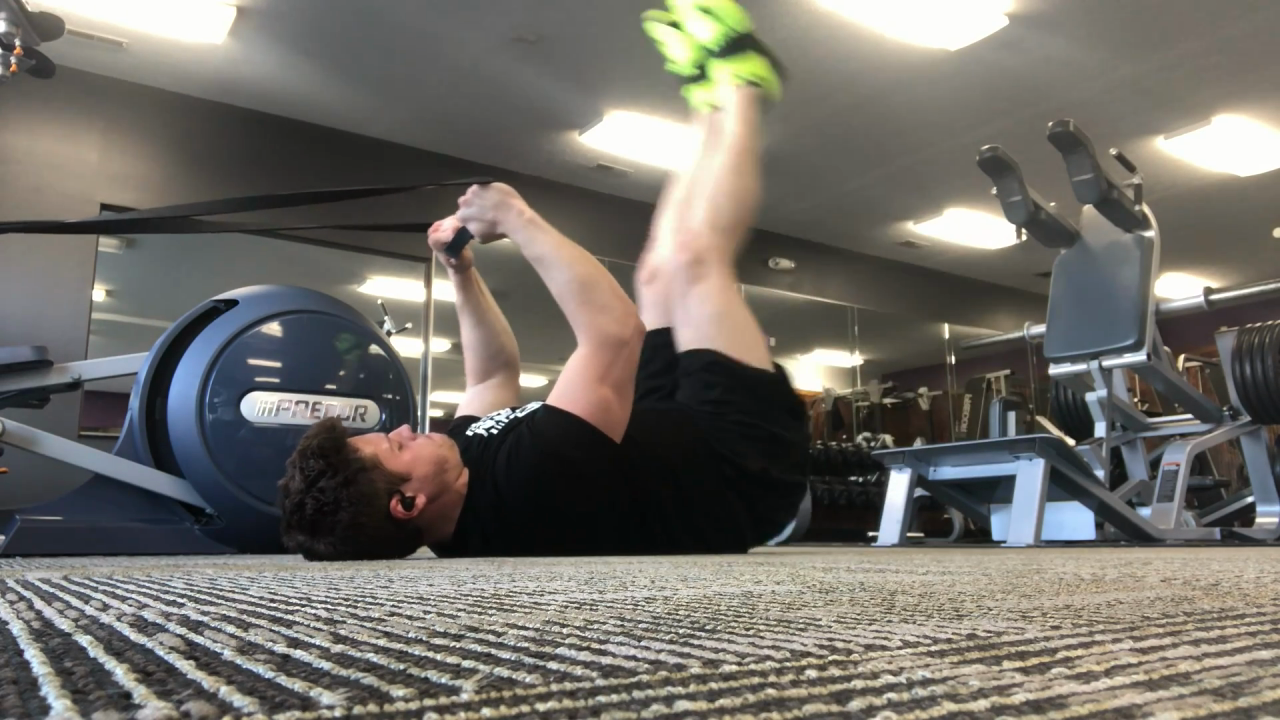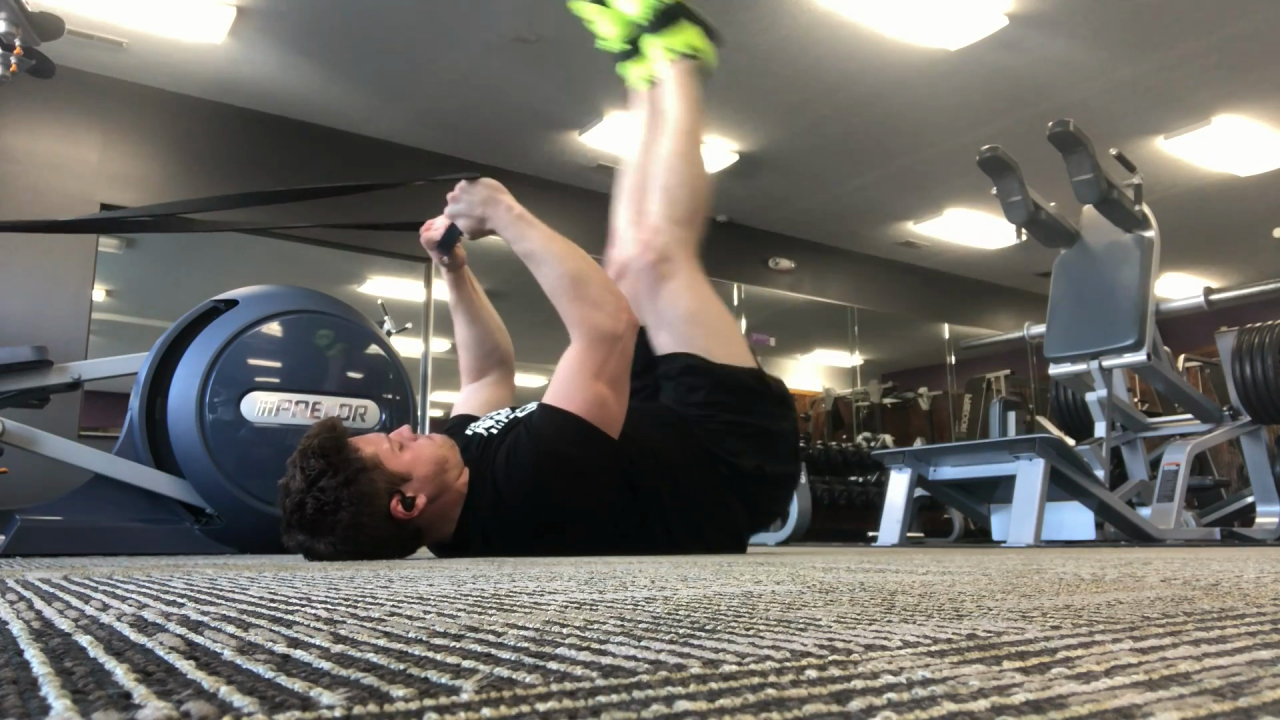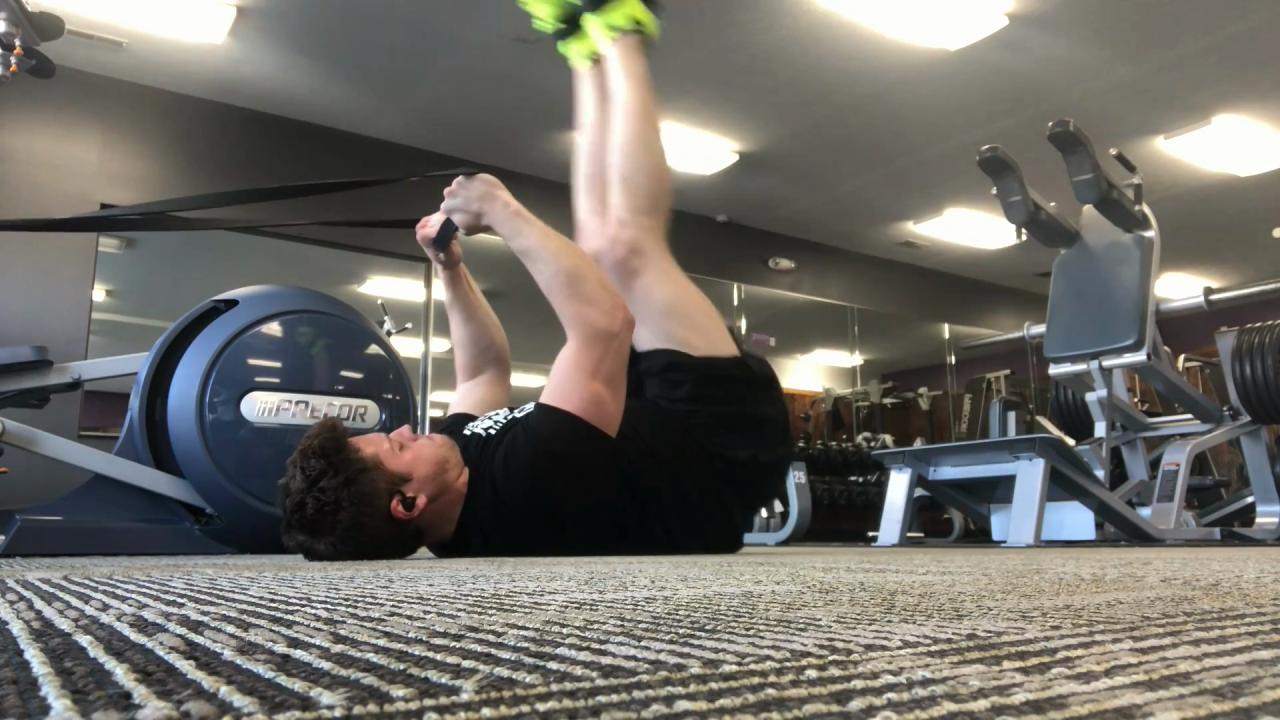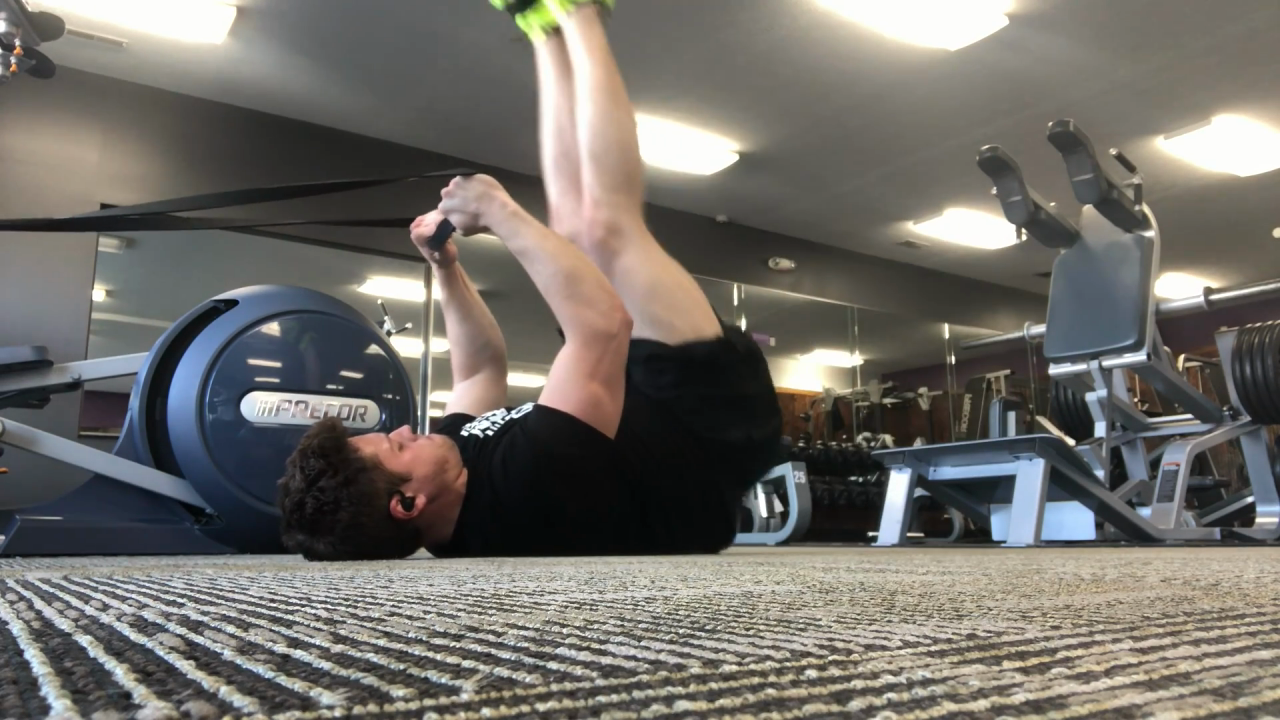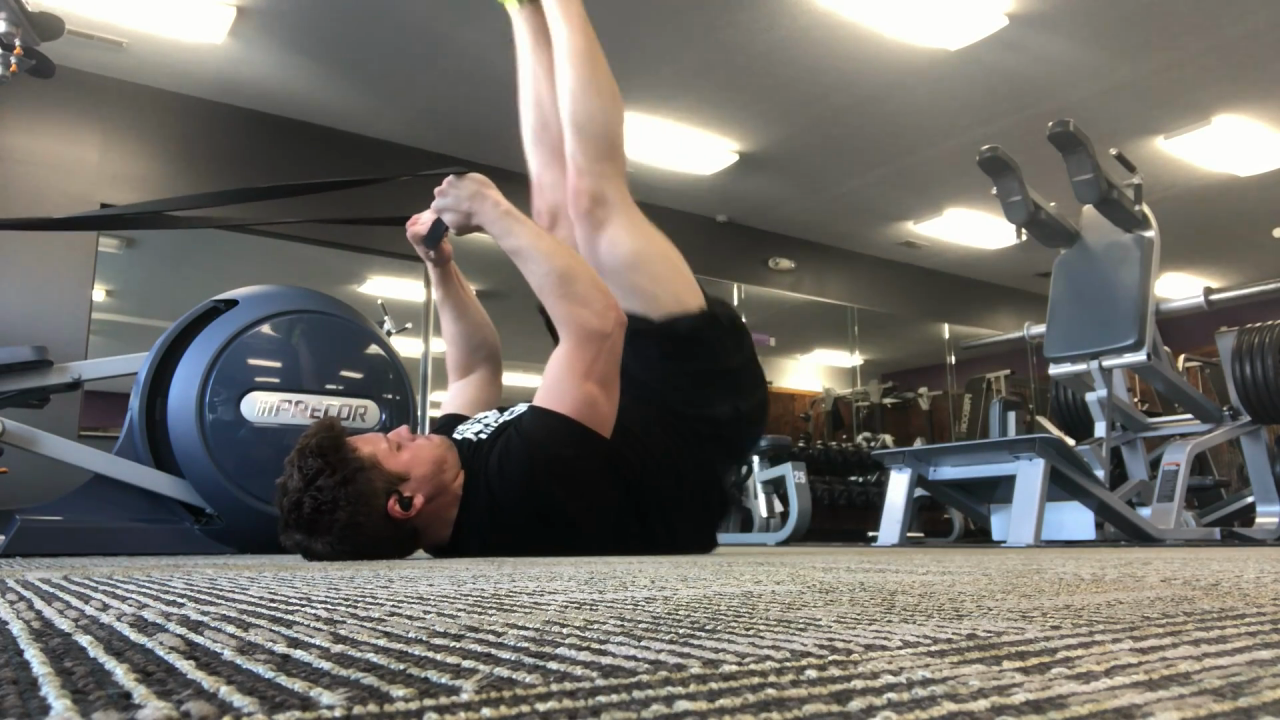
dt=0.1s
person 1, frame 1
left shoulder: (466, 481)
right shoulder: (530, 480)
left elbow: (496, 375)
right elbow: (613, 333)
left wrist: (461, 273)
right wrist: (517, 220)
left hip: (669, 439)
right hip: (736, 463)
left knee: (661, 277)
right knee: (691, 263)
left ankle: (711, 95)
right ankle: (736, 82)
person 1, frame 2
left shoulder: (462, 492)
right shoulder: (531, 483)
left elbow: (490, 372)
right elbow: (610, 326)
left wrist: (453, 270)
right wrist: (505, 216)
left hip: (659, 434)
right hip: (731, 451)
right knee: (657, 258)
left ankle: (650, 73)
right ankle: (673, 58)
person 1, frame 3
left shoulder: (463, 495)
right shoulder: (528, 484)
left elbow: (485, 371)
right elbow: (605, 324)
left wrist: (449, 268)
right wrist: (501, 213)
left hip: (655, 434)
right hip: (723, 444)
right knee: (626, 252)
left ankle: (590, 52)
person 1, frame 4
left shoulder: (459, 494)
right shoulder: (529, 484)
left elbow: (481, 368)
right elbow: (604, 324)
left wrist: (444, 268)
right wrist: (500, 213)
left hip: (654, 415)
right hip: (712, 424)
right knee: (607, 233)
person 1, frame 5
left shoulder: (458, 497)
right shoulder: (524, 485)
left elbow: (477, 367)
right elbow: (599, 322)
left wrist: (440, 267)
right wrist: (493, 212)
left hip: (645, 411)
right hip: (698, 407)
left knee: (556, 213)
right knee: (590, 201)
